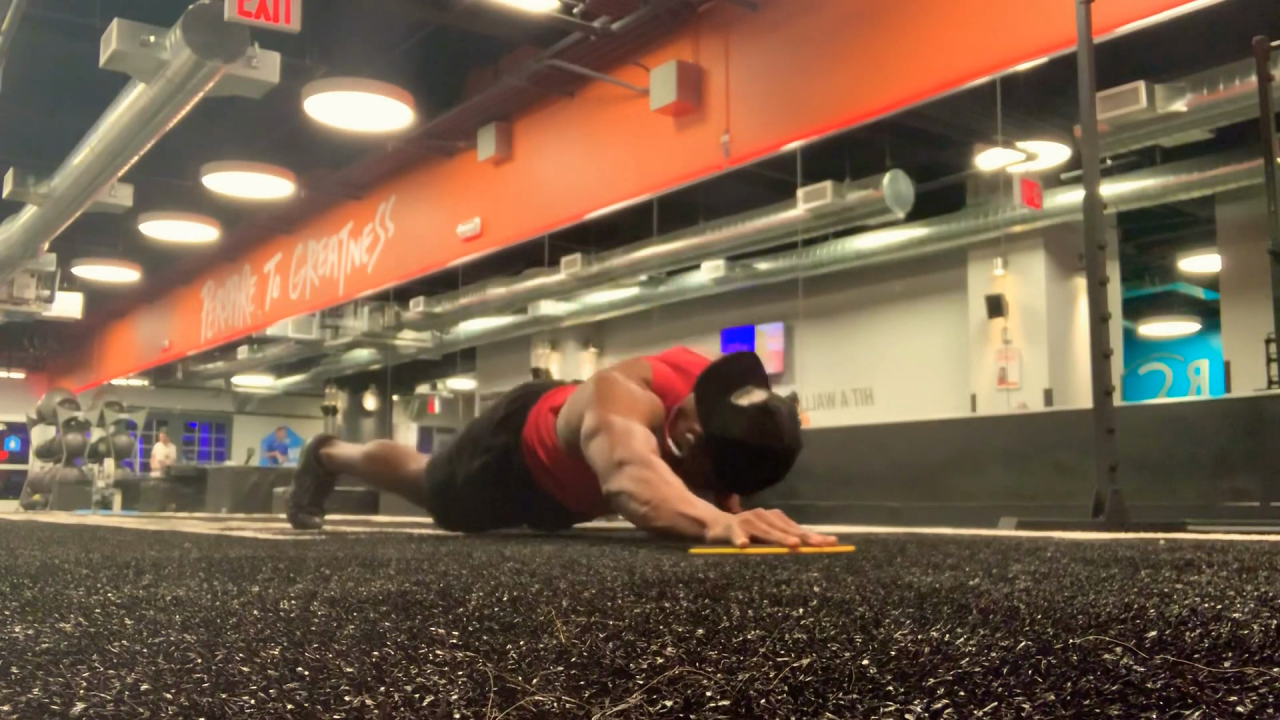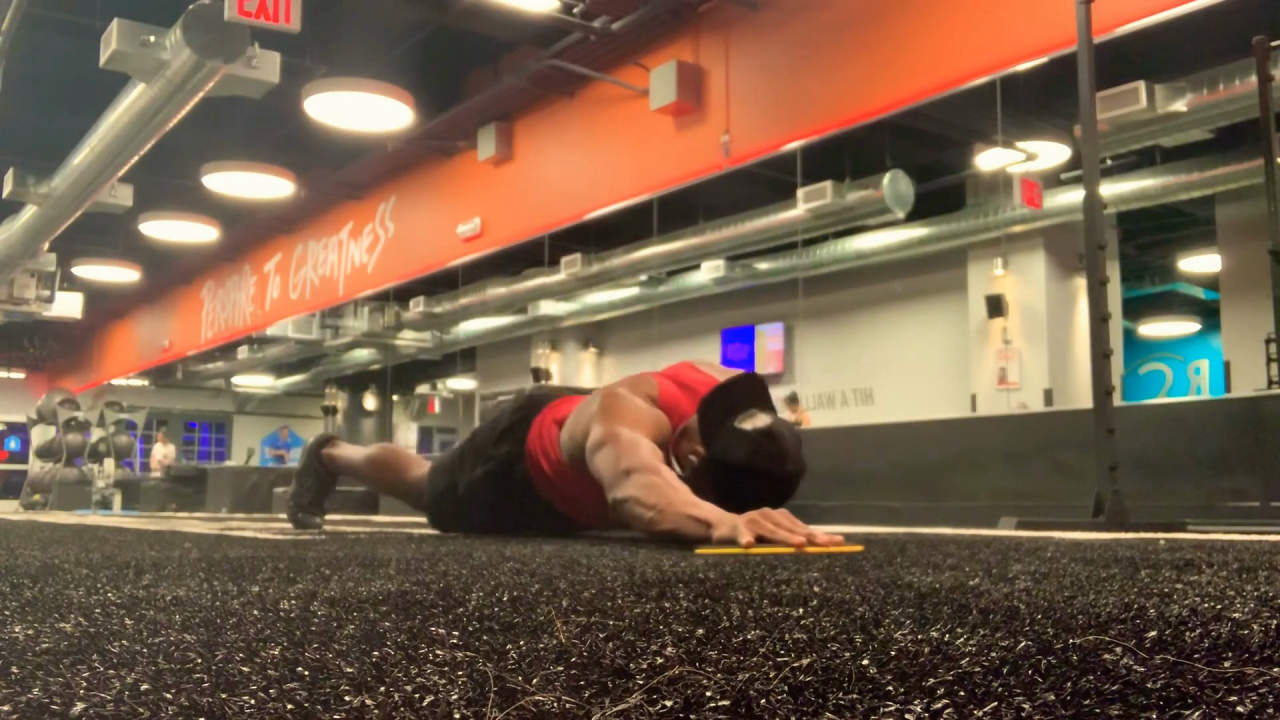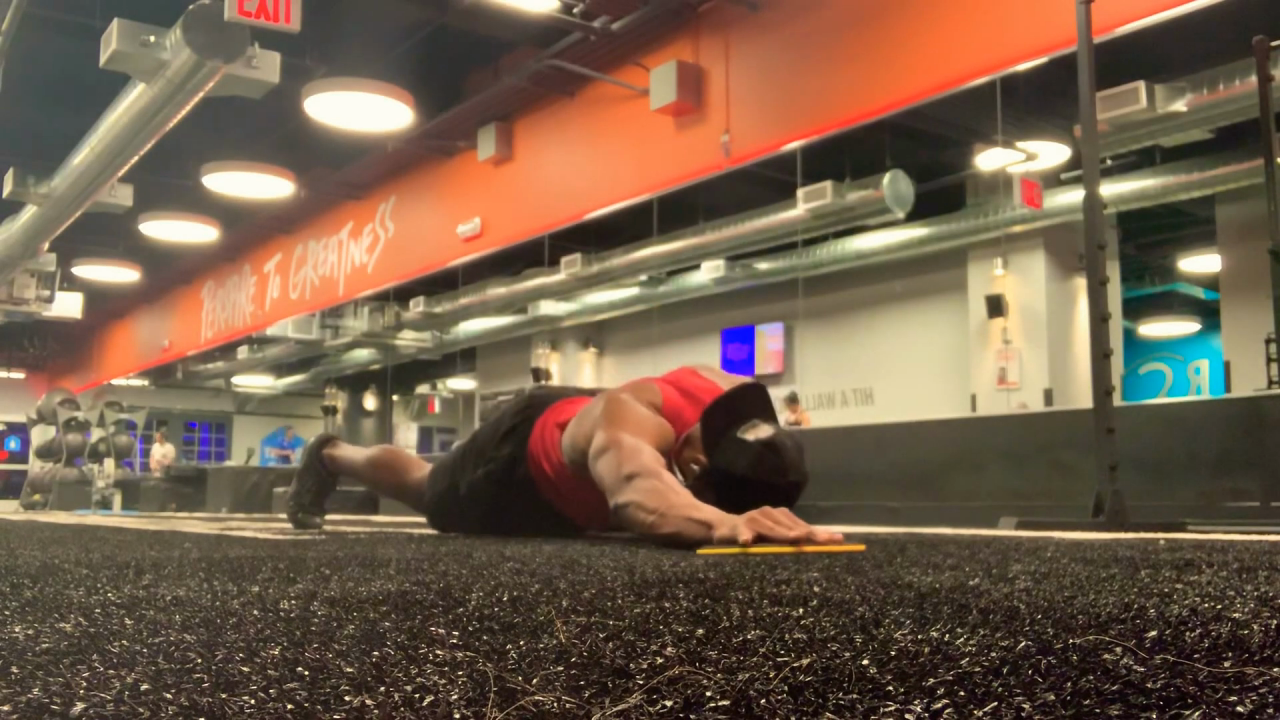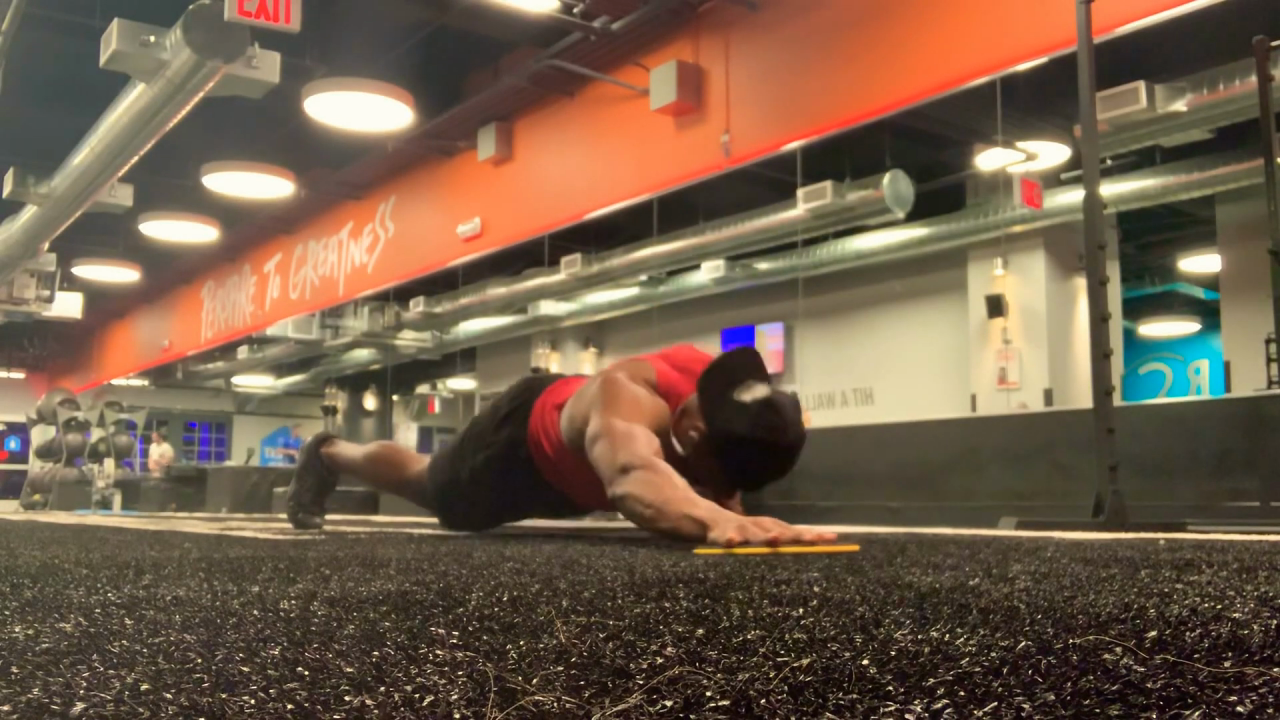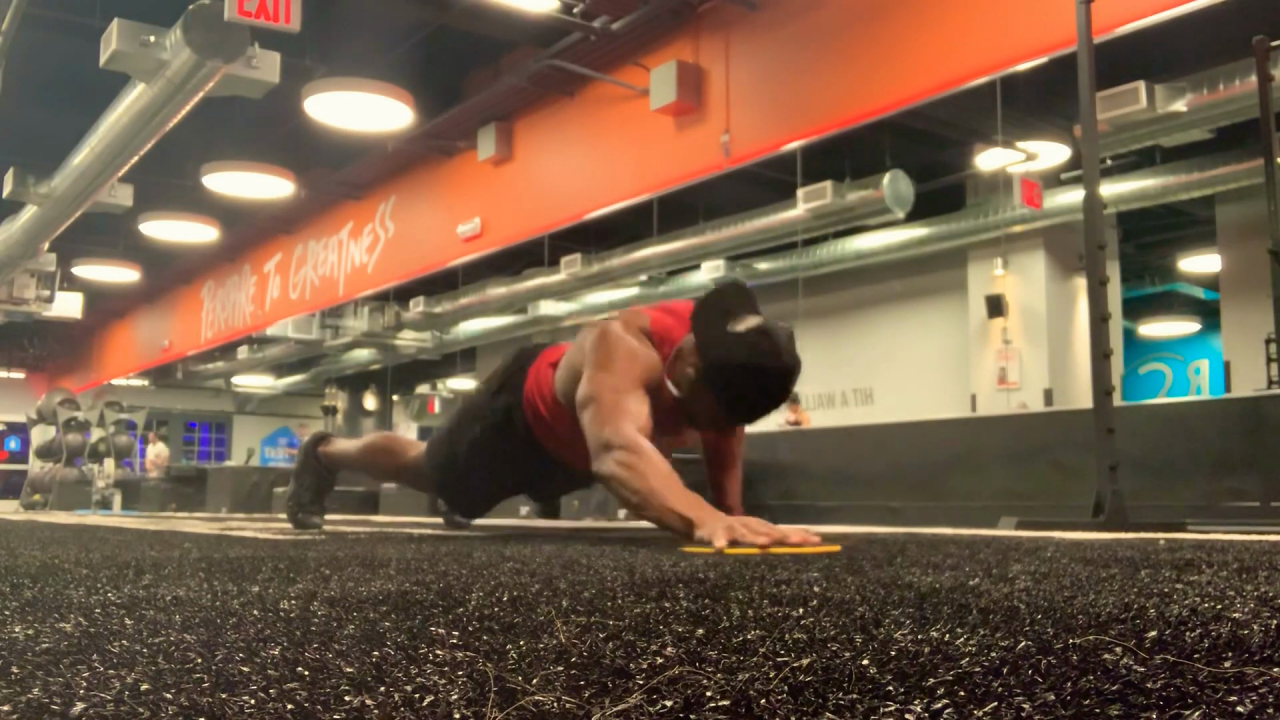
dt=0.2s
person 1, frame 1
left shoulder: (728, 394)
right shoulder: (625, 399)
right elbow: (628, 475)
left wrist: (732, 514)
right wrist: (716, 522)
right hip: (522, 449)
right knee: (425, 482)
right ankle: (327, 456)
person 1, frame 2
left shoulder: (734, 401)
right shoulder: (631, 417)
right elbow: (635, 484)
left wrist: (733, 517)
right wrist: (722, 522)
left hip: (569, 422)
right hip: (524, 458)
right knee: (427, 489)
right ankle: (328, 455)
person 1, frame 3
left shoulder: (738, 404)
right shoulder: (634, 424)
right elbow: (638, 490)
left wrist: (733, 516)
right wrist: (723, 523)
left hip: (575, 419)
right hip: (526, 456)
right knee: (425, 489)
right ankle: (330, 455)
person 1, frame 4
left shoulder: (734, 390)
right shoulder: (629, 401)
right elbow: (634, 478)
left wrist: (728, 511)
right wrist: (721, 523)
left hip: (573, 452)
right hip: (526, 439)
right knee: (425, 483)
right ankle: (328, 454)
person 1, frame 5
left shoulder: (724, 348)
right shoulder: (625, 352)
left elbow: (724, 433)
right elbow: (617, 453)
left wrist: (730, 510)
right wrist: (705, 518)
right hip: (524, 413)
right knee: (425, 469)
right ankle: (325, 453)
